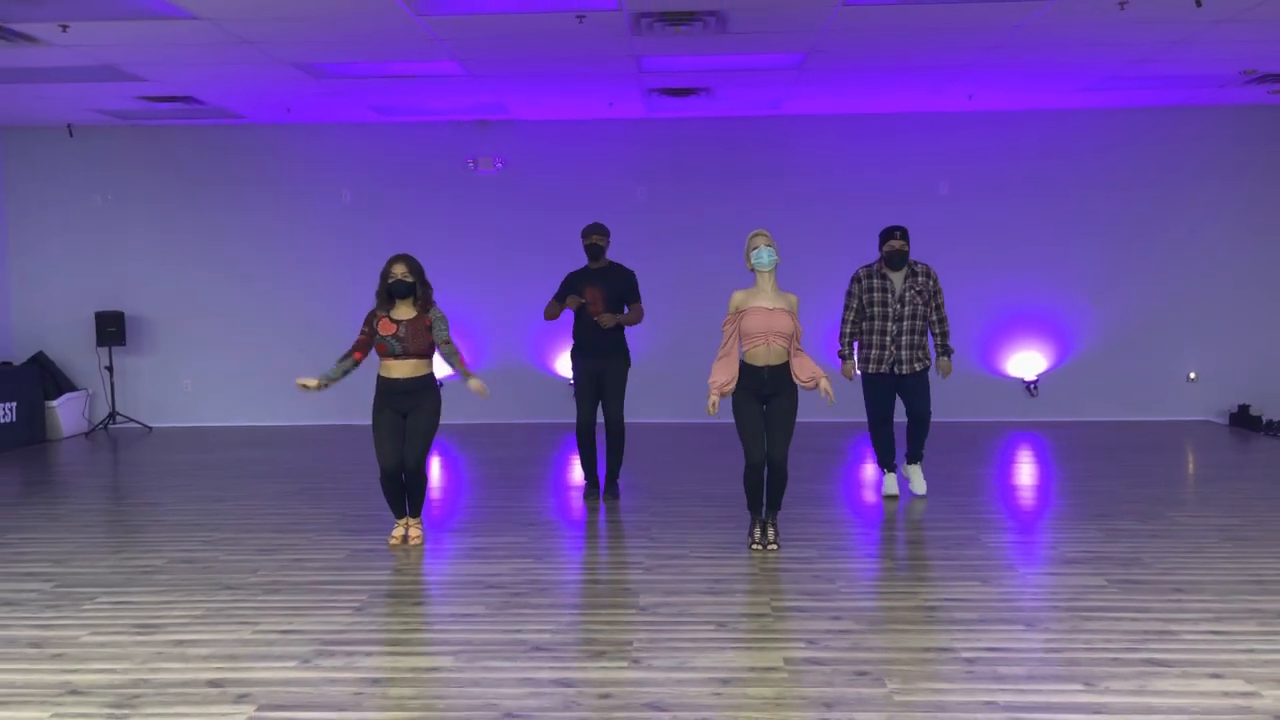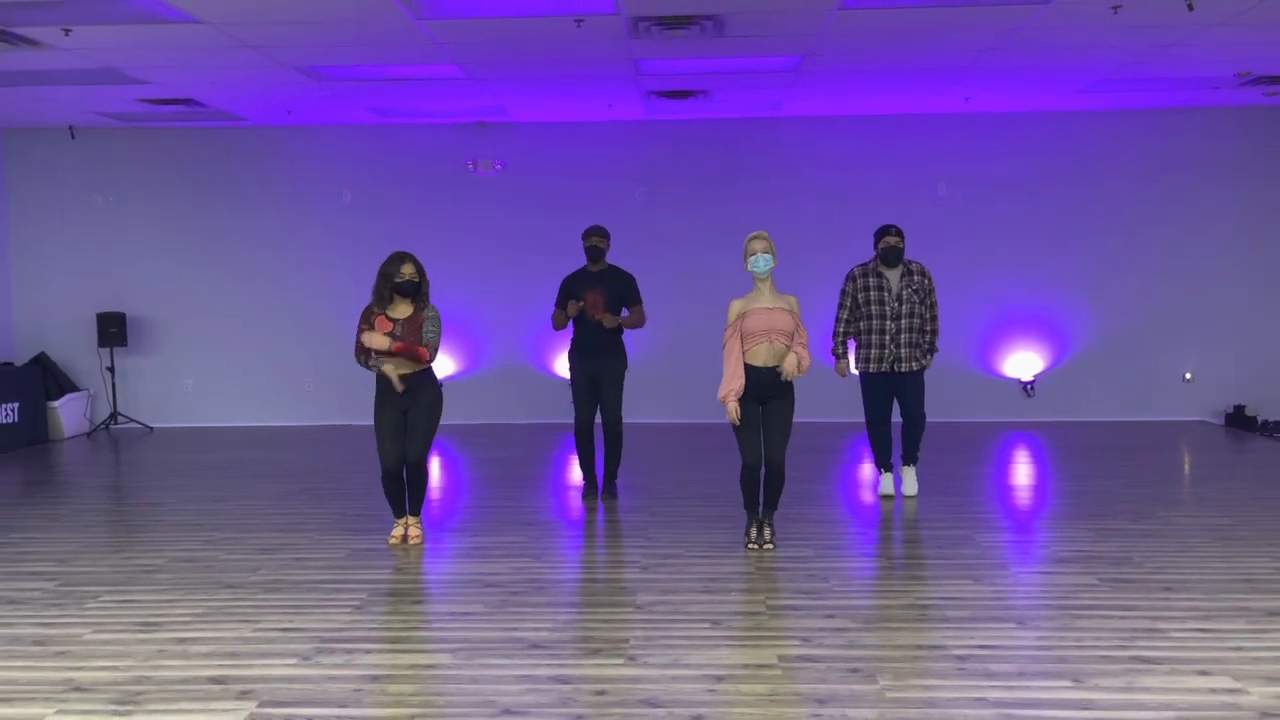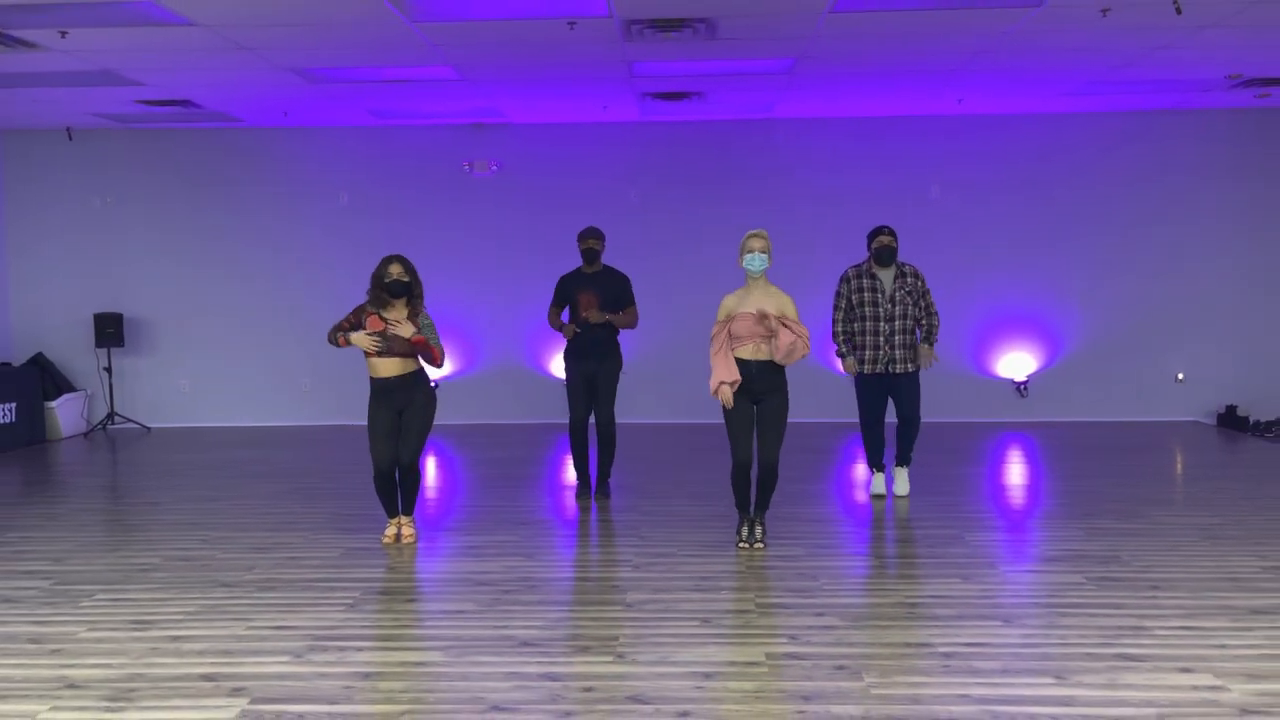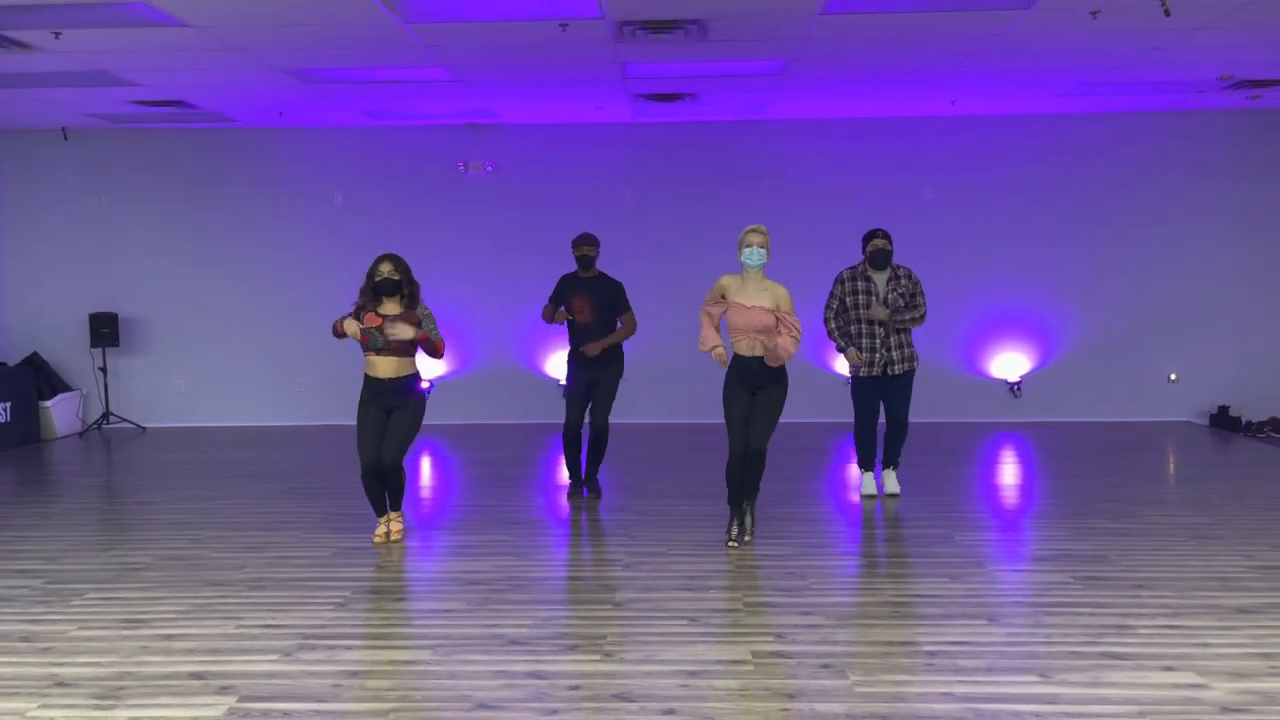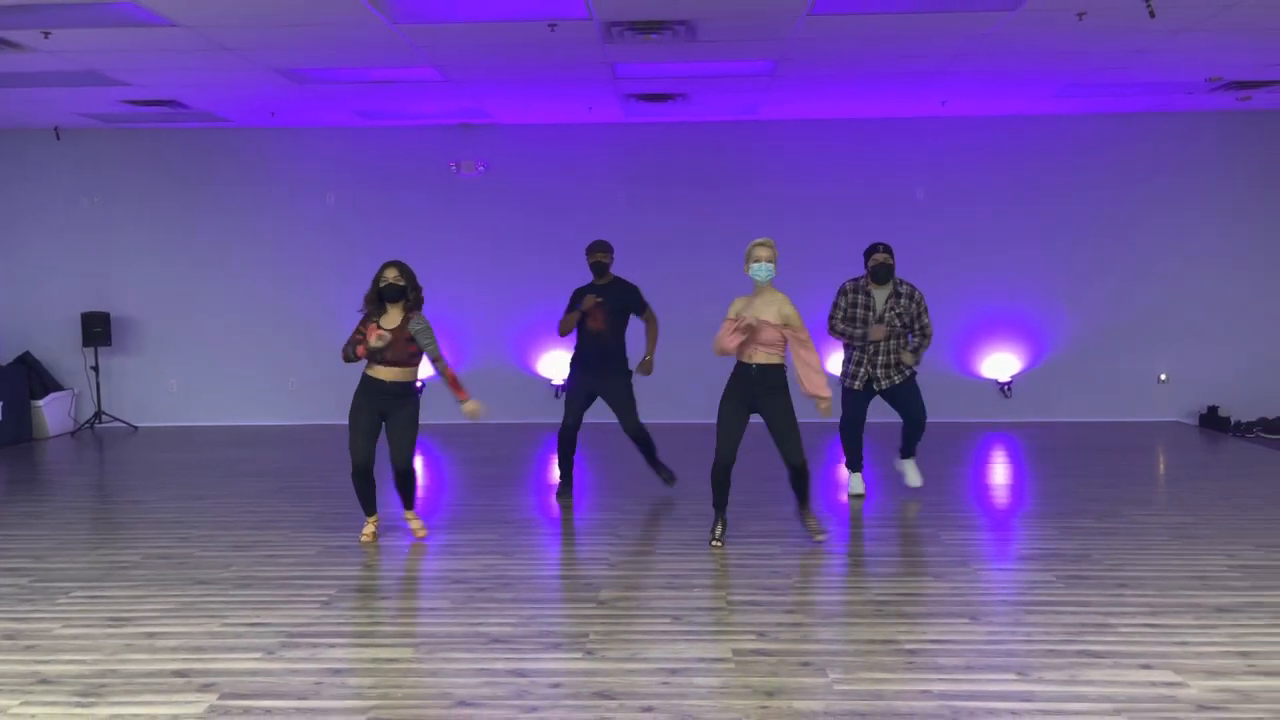
dt=0.3s
person 1, frame 1
left shoulder: (791, 301)
right shoulder: (739, 298)
left elbow: (795, 349)
right elbow: (728, 347)
left wrist: (816, 376)
right wrist: (717, 388)
left hip: (782, 384)
right hip: (748, 384)
left knee: (778, 458)
right knee: (755, 458)
left ankle: (772, 521)
right ankle: (756, 521)
person 1, frame 2
left shoulder: (790, 303)
right shoulder: (739, 305)
left elbow: (799, 344)
right elbow: (731, 352)
left wrist: (795, 358)
right wrist: (729, 395)
left hip: (779, 387)
right hip: (747, 385)
left knee: (775, 460)
right knee: (752, 460)
left ankle: (768, 520)
right ankle: (752, 521)
person 1, frame 3
left shoulder: (783, 300)
right shoulder: (729, 302)
left elbow: (801, 346)
right elbow: (718, 347)
left wrist: (776, 328)
right wrist: (721, 382)
left hip: (772, 382)
right hip: (739, 381)
left knee: (769, 460)
right knee: (741, 459)
left ankle: (760, 519)
right ankle: (743, 519)
person 1, frame 4
left shoulder: (779, 293)
right shoulder: (725, 285)
left elbow: (792, 337)
right elbow: (708, 313)
left wrist: (776, 345)
right wrist: (714, 343)
left hip: (771, 377)
right hip: (738, 375)
left knee: (757, 446)
right knee: (737, 450)
left ankle: (750, 505)
right ankle: (735, 516)
person 1, frame 5
left shoulder: (785, 306)
right shoulder: (739, 305)
left elbow: (804, 351)
right elbow: (720, 345)
left wrist: (819, 390)
right wrist: (741, 333)
left hip: (774, 386)
right hip: (739, 384)
left knee: (795, 459)
right knee: (724, 457)
left ankle: (805, 511)
right ankle: (719, 518)
person 2, frame 1
left shoulder: (432, 315)
right shoulder: (376, 317)
left elbow: (447, 348)
right elbow: (356, 354)
left wrist: (469, 377)
right wrist: (323, 380)
left hip: (422, 395)
right hip: (387, 397)
left knee: (414, 463)
right knee: (389, 466)
left ankle: (416, 521)
right ankle: (400, 520)
person 2, frame 2
left shoulder: (427, 313)
right shoulder: (373, 313)
left elbow: (427, 353)
right elbow: (362, 354)
left wrist: (390, 345)
right wrist: (386, 367)
left hip: (424, 390)
right hip: (389, 393)
left knee: (415, 459)
right knee: (390, 463)
left ankle: (415, 520)
right ankle: (400, 520)
person 2, frame 3
left shoulder: (419, 318)
right shoulder: (366, 312)
left elbow: (437, 360)
right elbow: (333, 334)
left wrist: (416, 336)
right wrist: (350, 337)
left hip: (416, 392)
right hip: (381, 396)
left knee: (408, 460)
right knee: (383, 464)
left ankle: (408, 519)
right ankle: (392, 519)
person 2, frame 4
left shoulder: (418, 313)
right shoulder: (365, 311)
left elbow: (437, 351)
right elbow: (337, 328)
left wrist: (416, 334)
right wrist: (344, 325)
left hip: (407, 395)
right hip: (373, 395)
left knee: (390, 459)
right knee: (369, 462)
left ankle: (396, 514)
right ankle: (382, 518)
person 2, frame 5
left shoulder: (416, 323)
right shoulder: (370, 319)
left elbow: (439, 362)
right elbow: (347, 355)
left wrist: (463, 398)
right wrist: (368, 346)
left hip: (403, 399)
right hip: (368, 395)
left knee: (401, 464)
right knee: (360, 464)
left ankle: (411, 513)
right ankle: (371, 519)
person 3, frame 1
left shoulder: (623, 276)
right shoulder: (573, 279)
left elbow: (637, 314)
right elbow: (548, 314)
left wrist: (617, 318)
right wrist: (564, 304)
left hip: (615, 359)
right hip: (584, 358)
left knee: (614, 419)
right knee: (585, 420)
left ankle: (611, 480)
right ankle: (590, 480)
person 3, frame 2
left shoulder: (623, 279)
right shoulder: (571, 282)
left elbow: (639, 317)
right elbow: (556, 324)
left wrist: (618, 320)
right wrist: (567, 313)
left hip: (612, 360)
right hip: (581, 360)
left knee: (612, 420)
right knee: (583, 421)
left ankle: (610, 480)
right ankle: (589, 480)
person 3, frame 3
left shoulder: (618, 280)
right shoulder: (567, 281)
left elbow: (632, 320)
right elbow: (553, 314)
left wrist: (605, 317)
right wrist: (561, 327)
left hip: (607, 359)
right hip: (576, 359)
left knee: (605, 419)
right knee: (578, 420)
left ankle: (603, 481)
right ankle: (583, 480)
person 3, frame 4
left shoulder: (611, 286)
right shoulder: (565, 283)
left elbow: (630, 326)
right elbow: (547, 312)
left wrist: (601, 344)
right wrist: (555, 315)
left hip: (608, 366)
right hip: (578, 365)
left knee: (599, 421)
right knee: (572, 423)
left ankle: (592, 477)
right ankle: (575, 480)
person 3, frame 5
left shoulder: (625, 290)
right shoulder: (579, 294)
left elbow: (650, 319)
right elbow: (562, 331)
left wrist: (649, 356)
right wrist: (580, 309)
left hip: (615, 372)
right hip: (582, 371)
left knee: (632, 426)
right knee: (569, 426)
left ankle: (657, 465)
right ankle: (565, 480)
person 4, frame 1
left shoulder: (926, 275)
right shoulder: (863, 277)
left elbow: (938, 316)
right elbow: (850, 319)
left wrist: (943, 353)
right wrist: (847, 355)
left hip: (914, 363)
right hip: (875, 363)
left knee: (921, 415)
right knee: (880, 420)
left ankle: (913, 464)
right ankle: (889, 472)
person 4, frame 2
left shoulder: (920, 274)
right shoulder: (857, 276)
left elbow: (930, 315)
right elbow: (844, 318)
left wrist: (929, 350)
right wrist: (840, 354)
left hip: (911, 362)
right hip: (872, 362)
left knee: (914, 416)
right knee: (877, 420)
left ankle: (909, 467)
right ankle: (885, 473)
person 4, frame 3
left shoulder: (913, 276)
right shoulder: (851, 277)
left elbow: (929, 312)
right elbow: (840, 318)
left wrist: (928, 342)
right wrist: (845, 353)
left hip: (906, 363)
right hip: (867, 363)
left knee: (910, 417)
right knee: (871, 420)
left ankle: (902, 468)
right ankle: (877, 473)
person 4, frame 4
left shoulder: (907, 277)
right shoulder: (846, 279)
left elbow: (919, 312)
right elbow: (831, 316)
left wrist: (890, 315)
right wrist: (845, 346)
left hip: (901, 363)
right hip: (865, 364)
left knee: (898, 419)
right knee: (865, 420)
left ankle: (889, 470)
right ankle: (867, 472)
person 4, frame 5
left shoulder: (909, 294)
right shoulder: (847, 290)
left elbow: (923, 330)
right elbow: (834, 326)
left wrist: (913, 353)
right wrist: (866, 334)
left hip: (897, 372)
right hip: (857, 373)
left knee: (916, 417)
right knee: (850, 426)
left ankle: (906, 459)
right ankle: (855, 472)
